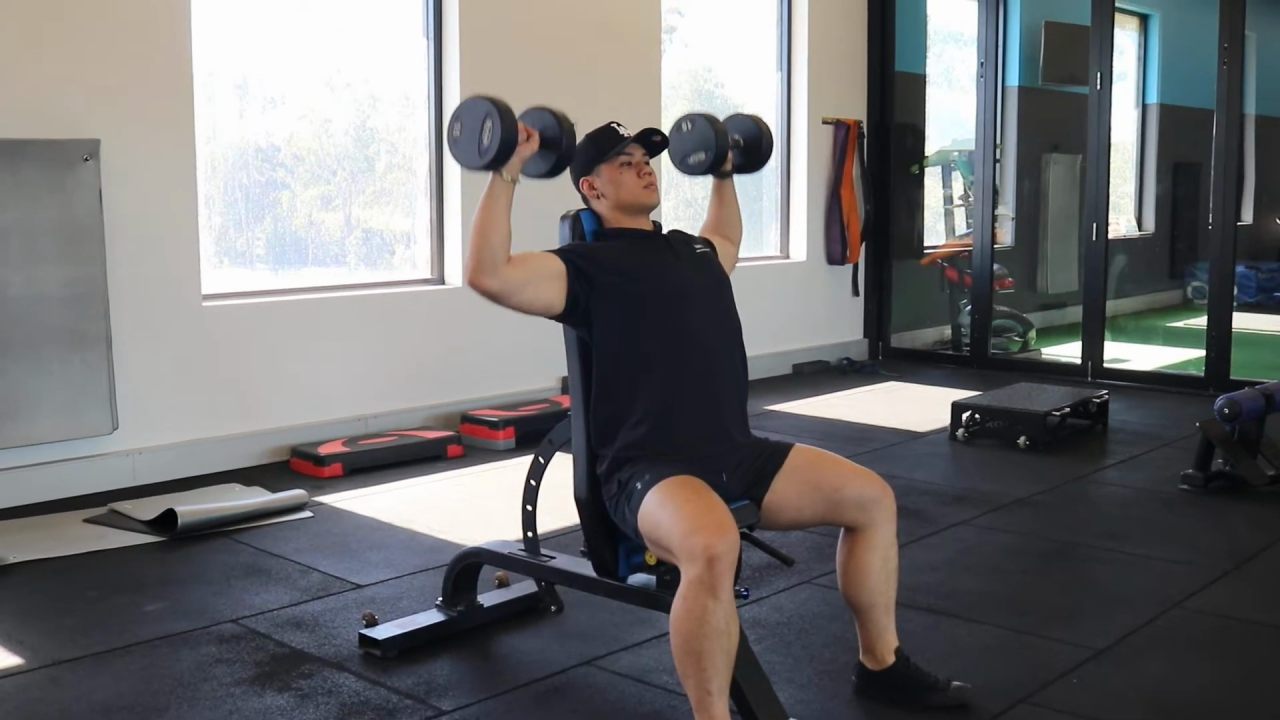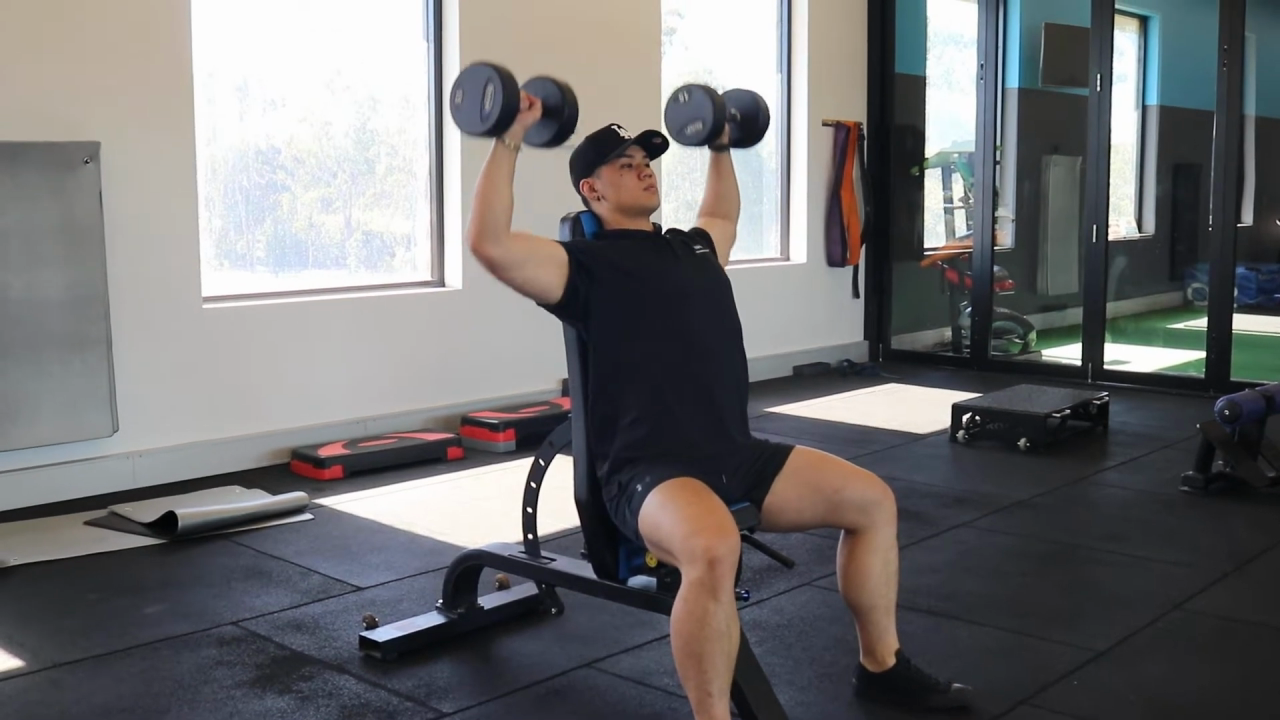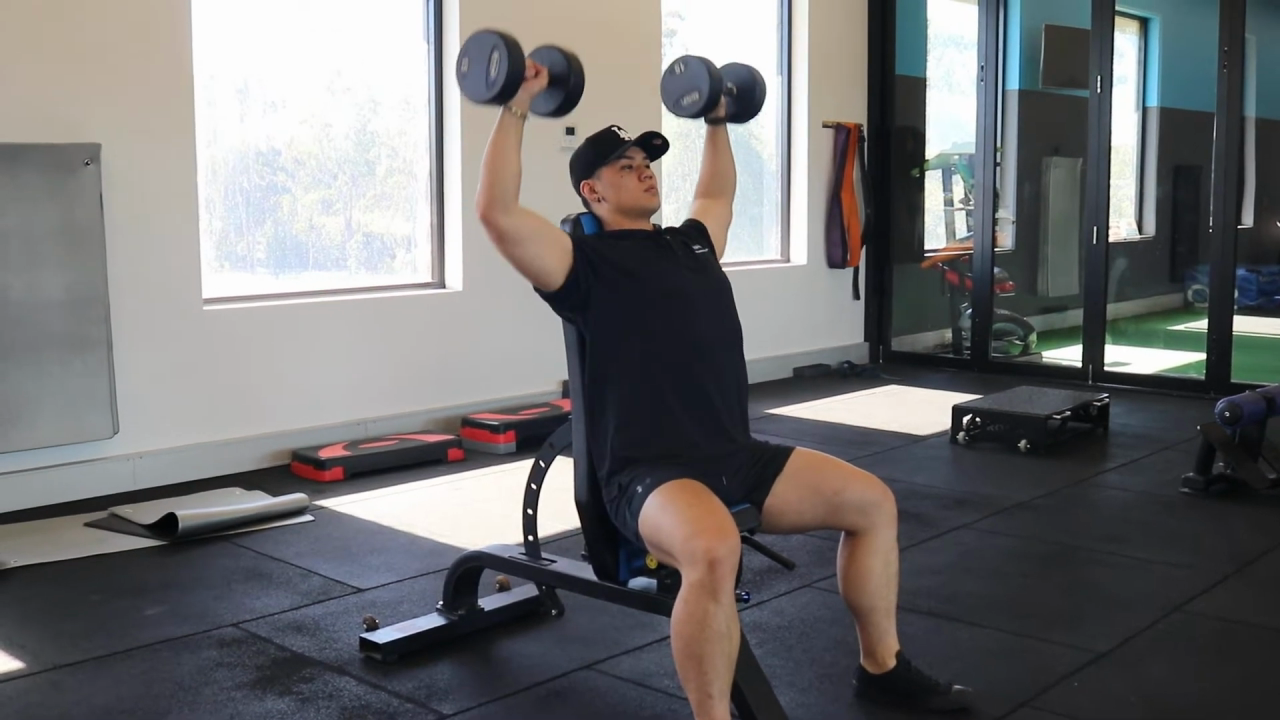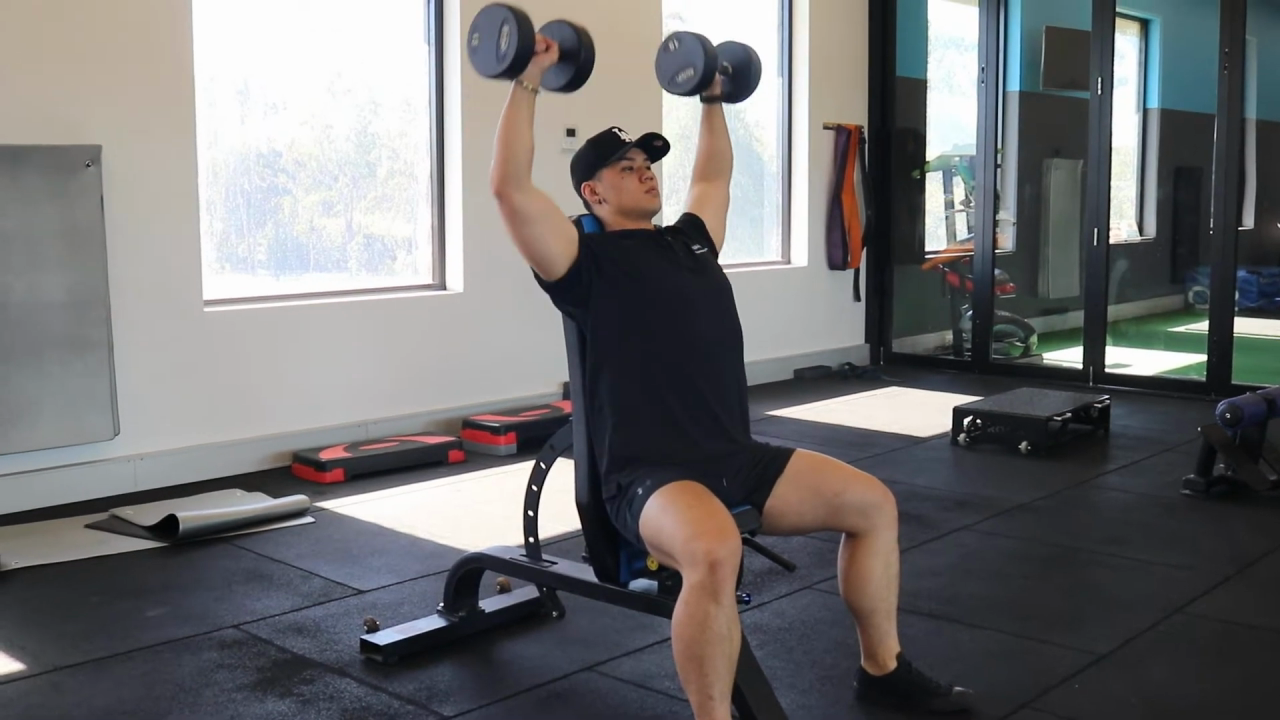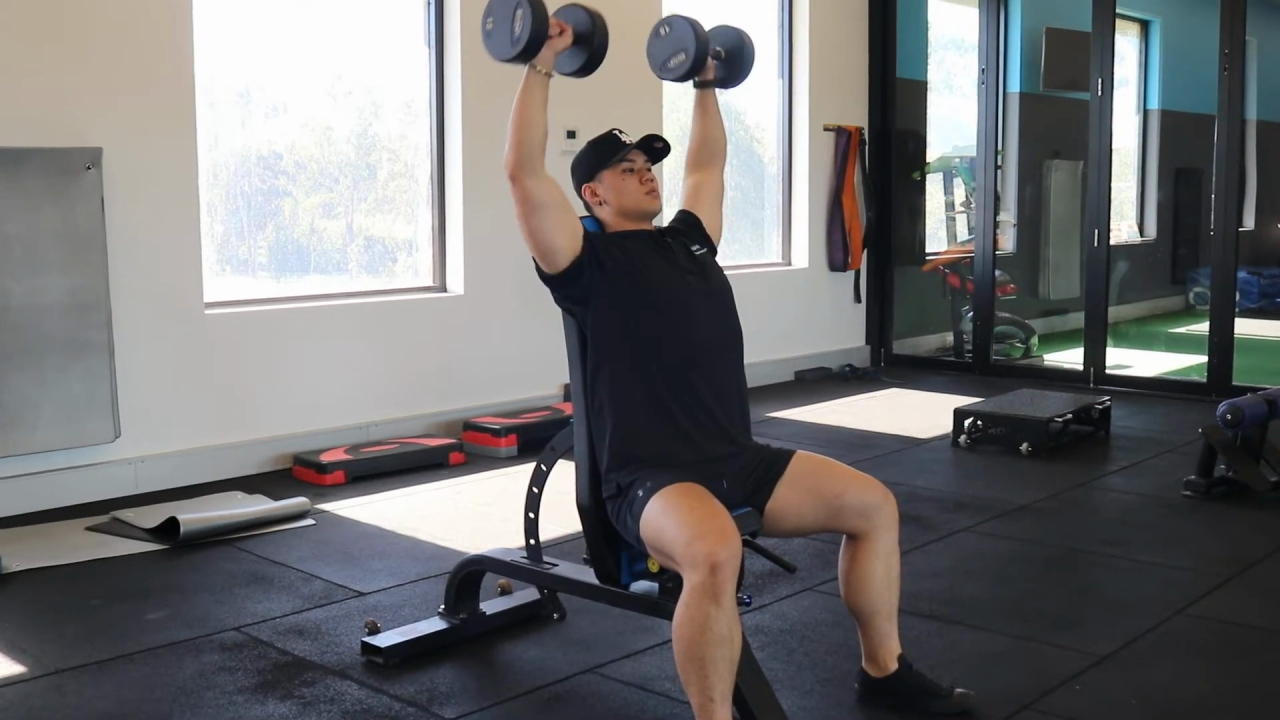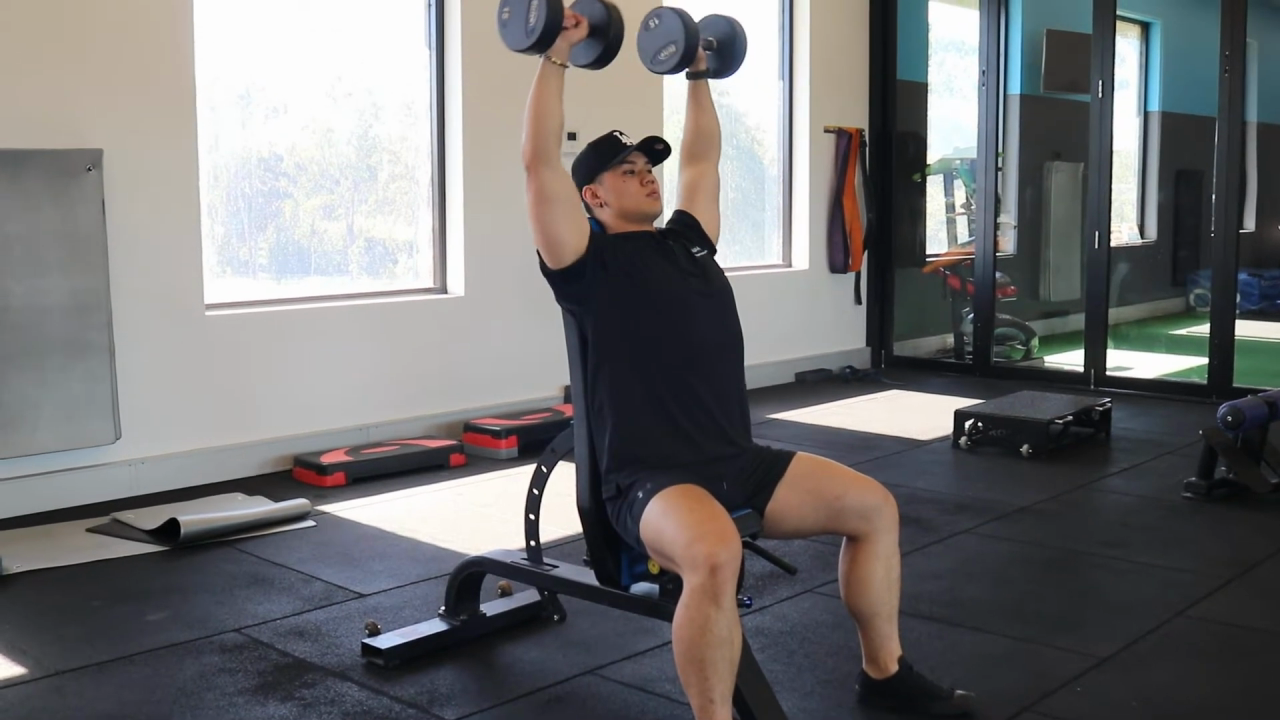
dt=0.1s
person 1, frame 1
left shoulder: (686, 248)
right shoulder: (588, 263)
left elbow: (726, 244)
right elbow: (487, 275)
left wrist: (722, 173)
right wrist: (506, 172)
left hip: (737, 453)
right hip: (651, 468)
left knee: (870, 498)
right knee: (712, 548)
left ankle: (881, 663)
person 1, frame 2
left shoulder: (689, 246)
right shoulder: (590, 266)
left elbow: (724, 215)
right elbow: (489, 241)
left wrist: (719, 148)
right wrist: (509, 139)
left hip: (736, 453)
right hip: (651, 470)
left knee: (872, 501)
right knee: (714, 550)
left ankle: (882, 666)
person 1, frame 3
left shoulder: (687, 244)
right shoulder: (590, 264)
left elbow: (719, 193)
right elbow: (497, 213)
left wrist: (716, 122)
right wrist: (515, 108)
left hip: (737, 456)
right hip: (652, 471)
left knee: (872, 502)
right knee: (713, 552)
left ankle: (882, 666)
person 1, frame 4
left shoulder: (688, 240)
right shoulder: (591, 263)
left elbow: (717, 175)
right elbow: (510, 186)
left wrist: (712, 100)
right wrist: (528, 82)
left hip: (738, 457)
right hip: (652, 474)
left knee: (873, 504)
right knee: (714, 552)
person 1, frame 5
left shoulder: (687, 240)
right shoulder: (591, 263)
left elbow: (710, 163)
right elbow: (523, 172)
left wrist: (705, 85)
right wrist: (541, 66)
left hip: (739, 460)
right hip: (652, 476)
left knee: (873, 505)
right knee: (715, 554)
person 1, frame 6
left shoulder: (687, 238)
right shoulder: (592, 262)
left elbow: (704, 156)
right elbow: (539, 162)
left wrist: (698, 75)
right wrist: (556, 56)
left hip: (738, 459)
right hip: (652, 478)
left knee: (874, 507)
right knee: (715, 556)
